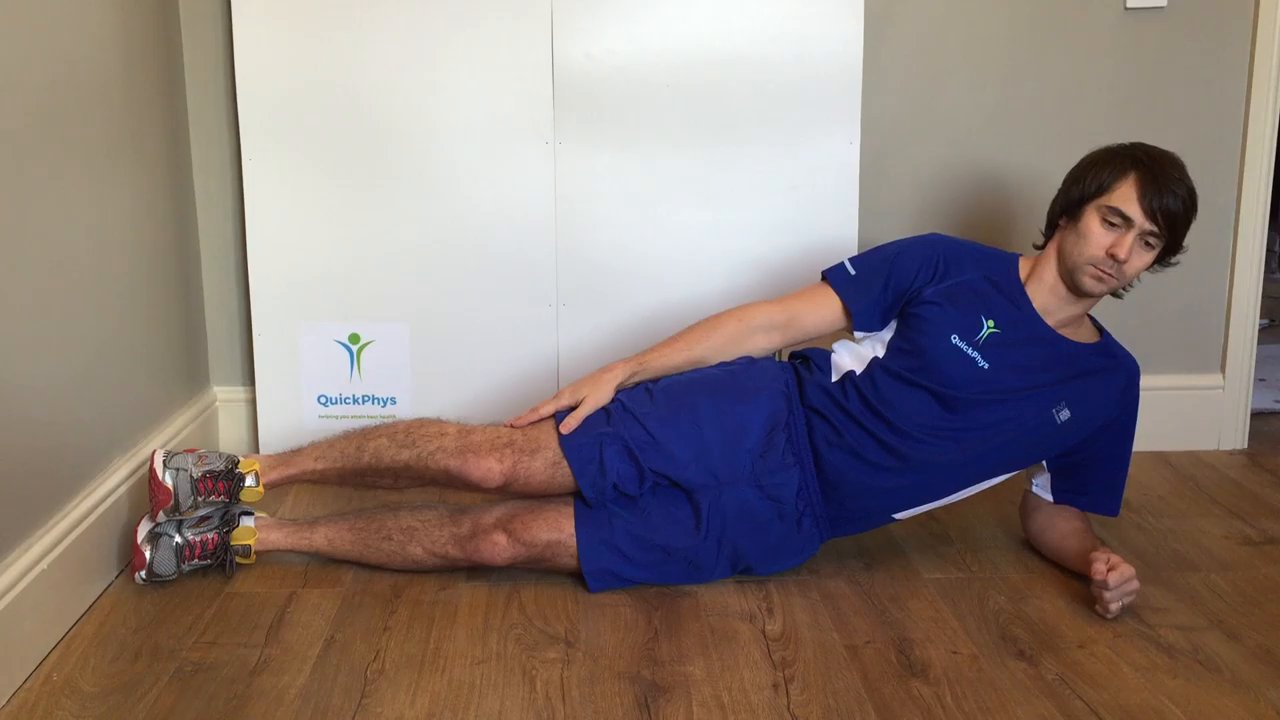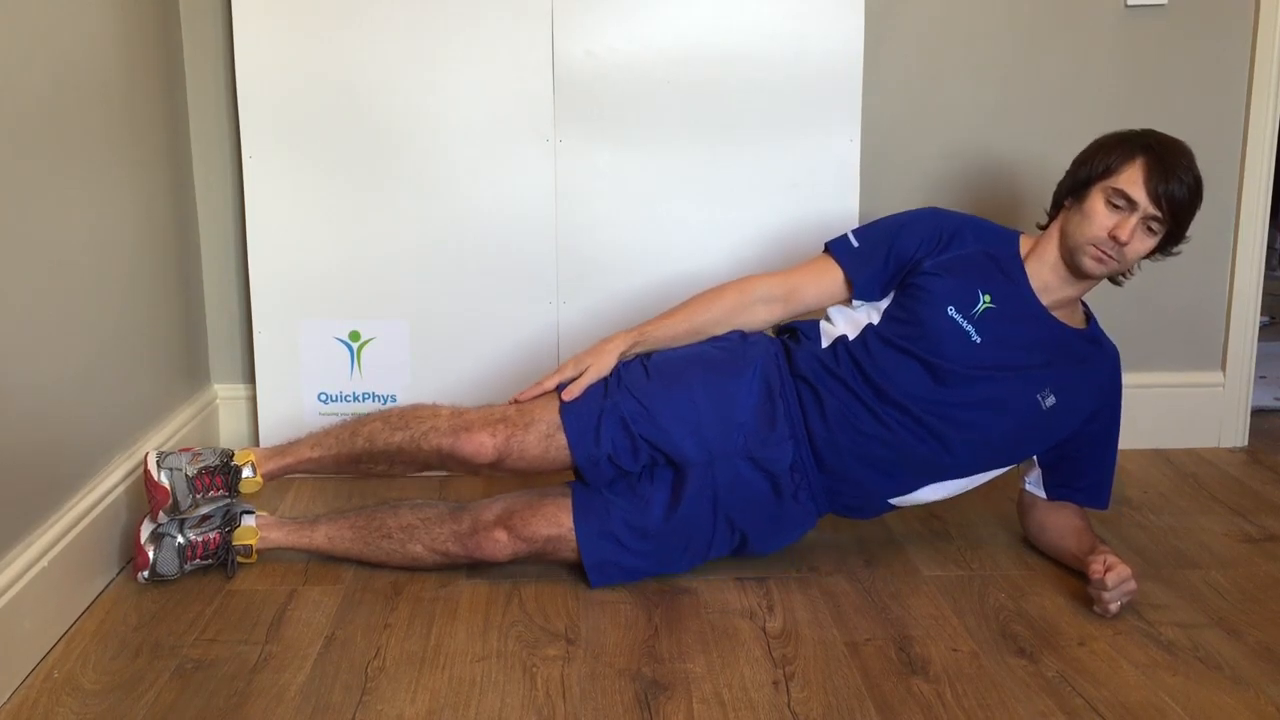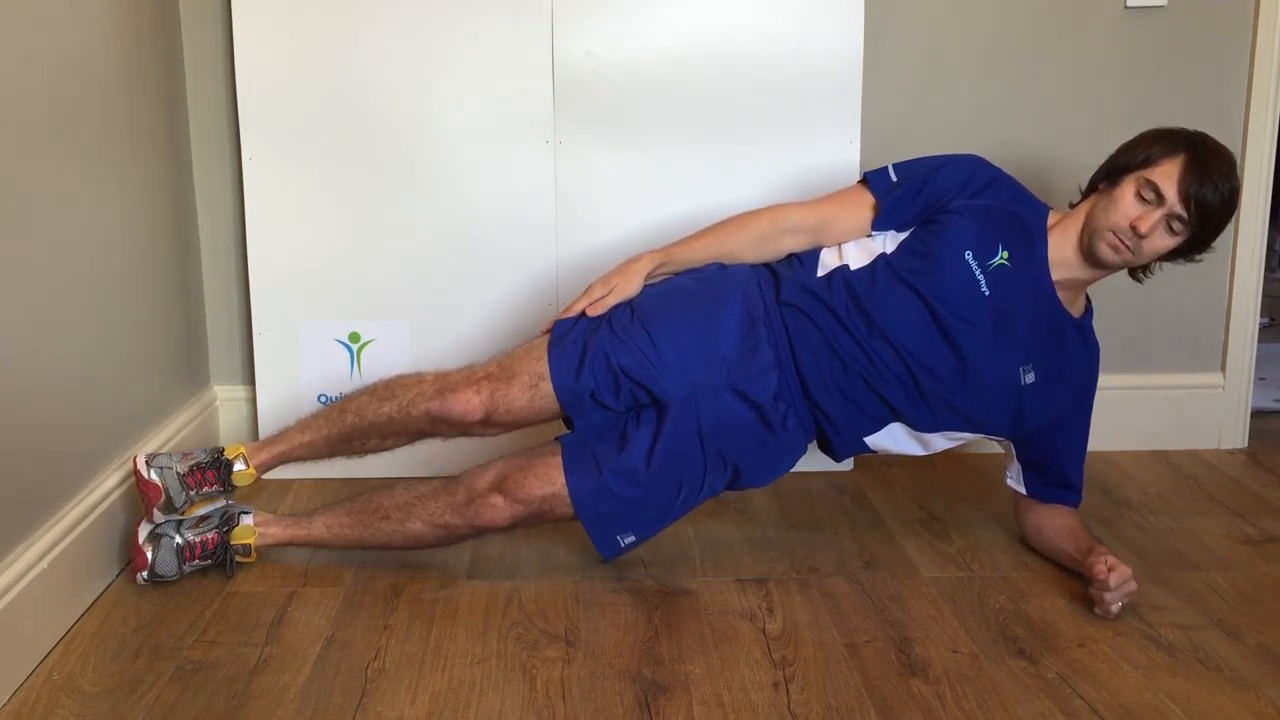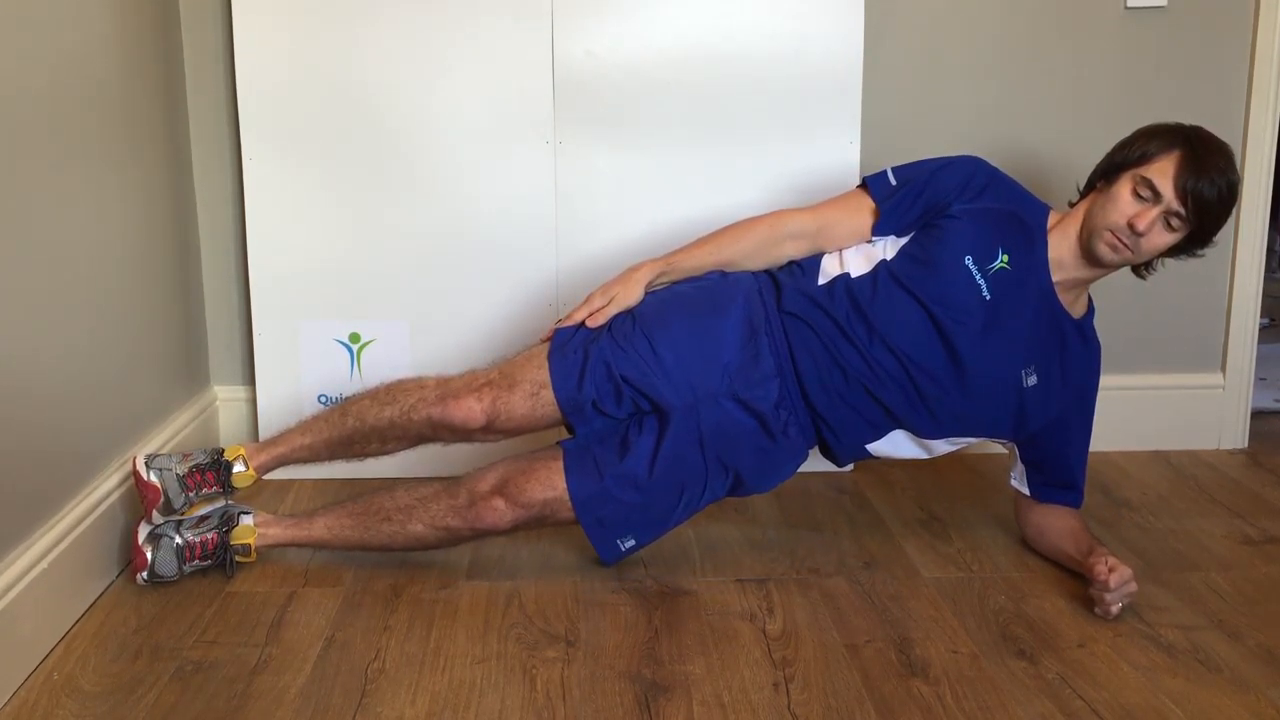
dt=1s
person 1, frame 1
left shoulder: (1104, 386)
right shoulder: (950, 266)
left elbow: (1050, 510)
right elbow: (779, 320)
left wrist: (1098, 563)
right wrist: (621, 370)
left hip: (777, 518)
right hip: (750, 423)
left knee: (508, 538)
right knee: (492, 461)
left ankle: (250, 539)
right ankle: (246, 477)
person 1, frame 2
left shoulder: (1089, 378)
right shoulder: (953, 242)
left elbow: (1050, 507)
right elbow: (777, 293)
left wrist: (1097, 560)
right wrist: (623, 340)
left hip: (769, 495)
right hip: (742, 398)
left knee: (504, 534)
right knee: (481, 438)
left ankle: (250, 537)
right ankle: (241, 469)
person 1, frame 3
left shoulder: (1066, 366)
right shoulder: (980, 193)
left elbow: (1044, 503)
right elbow: (809, 221)
left wrist: (1094, 560)
right wrist: (649, 263)
left hip: (754, 423)
right hip: (728, 321)
left knee: (502, 498)
right knee: (470, 398)
left ankle: (245, 535)
right ankle: (238, 465)
person 1, frame 4
left shoulder: (1066, 366)
right shoulder: (978, 194)
left elbow: (1046, 505)
right elbow: (812, 228)
left wrist: (1095, 561)
right wrist: (651, 271)
left hip: (755, 436)
right hip: (732, 332)
left knee: (500, 501)
right knee: (474, 404)
left ankle: (246, 535)
right ankle: (239, 468)
